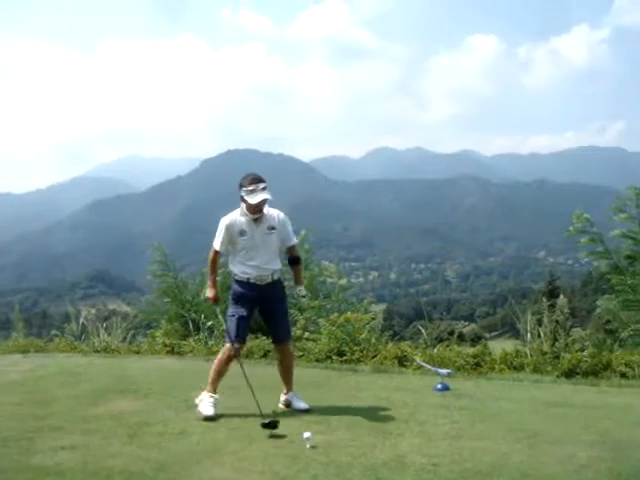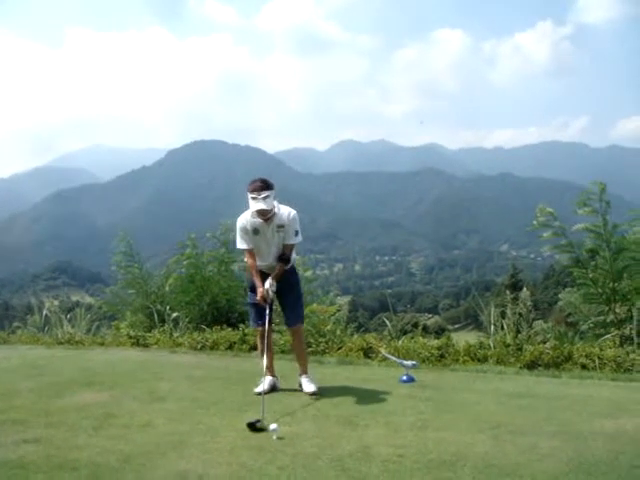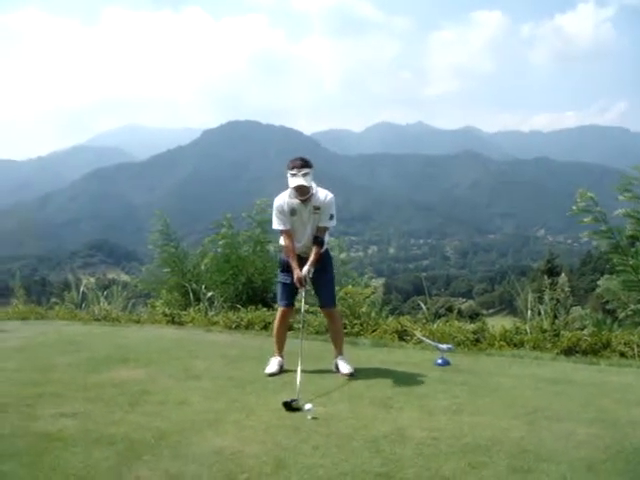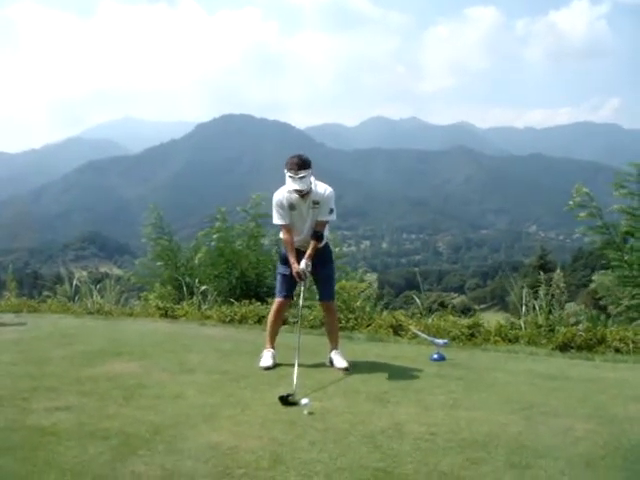
dt=1s
person 1, frame 1
left shoulder: (279, 218)
right shoulder: (230, 222)
left elbow: (292, 253)
right elbow: (215, 254)
left wrist: (299, 283)
right wrist: (211, 286)
left hip: (273, 286)
right hip: (243, 288)
left knee: (284, 345)
right knee: (234, 346)
left ankle: (288, 394)
right ankle: (208, 394)
person 1, frame 2
left shoulder: (289, 215)
right shoulder: (244, 221)
left elbow: (287, 254)
right elbow: (250, 257)
left wrist: (273, 281)
right wrist: (259, 286)
left hip: (285, 274)
right hip: (259, 275)
left knee: (296, 327)
right knee: (262, 329)
left ankle: (304, 376)
right ankle: (270, 377)
person 1, frame 3
left shoulder: (326, 199)
right shoulder: (281, 202)
left elbow: (320, 237)
right elbow: (286, 238)
left wrist: (309, 266)
right wrist: (295, 269)
left hip: (319, 256)
right hip: (291, 257)
left knee: (330, 309)
right knee: (284, 309)
left ankle: (339, 358)
right ankle: (277, 357)
person 1, frame 4
left shoulder: (325, 193)
right shoulder: (280, 196)
left elbow: (319, 232)
right elbow: (286, 232)
left wrist: (307, 260)
right wrist: (294, 262)
left hip: (319, 251)
right hip: (291, 251)
left knee: (328, 303)
right knee: (281, 301)
left ankle: (334, 352)
right ankle: (269, 350)
